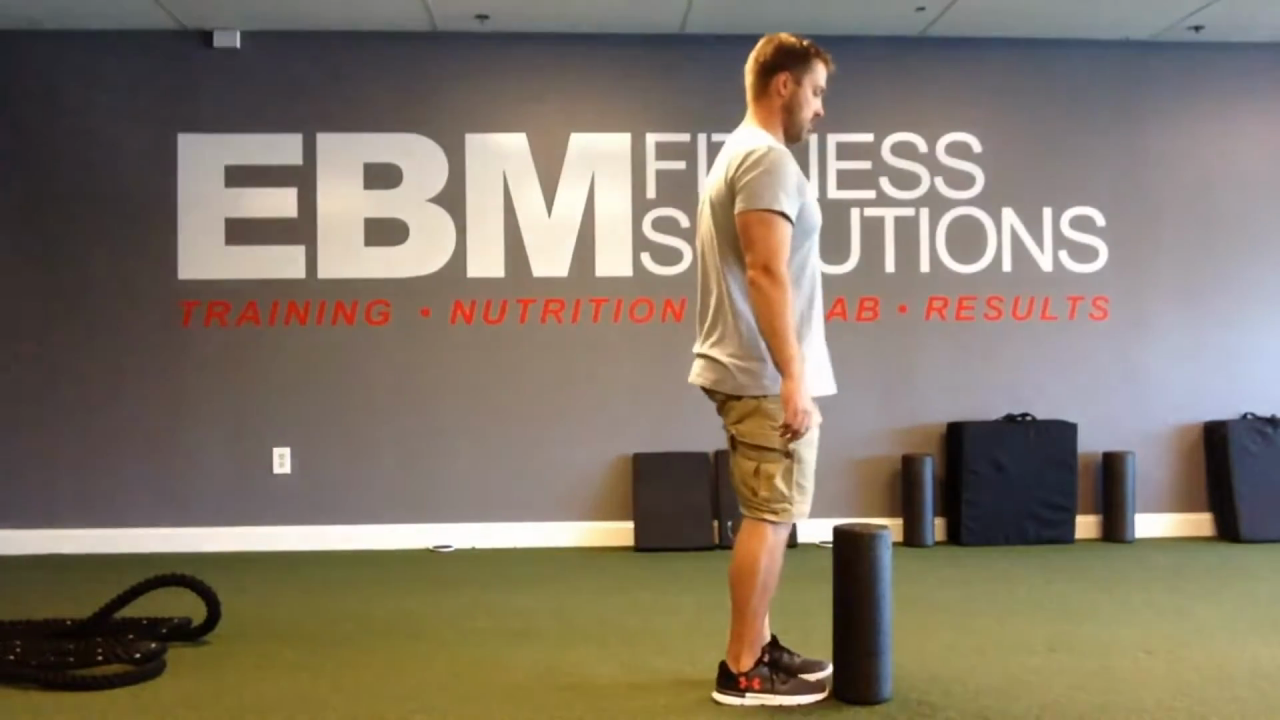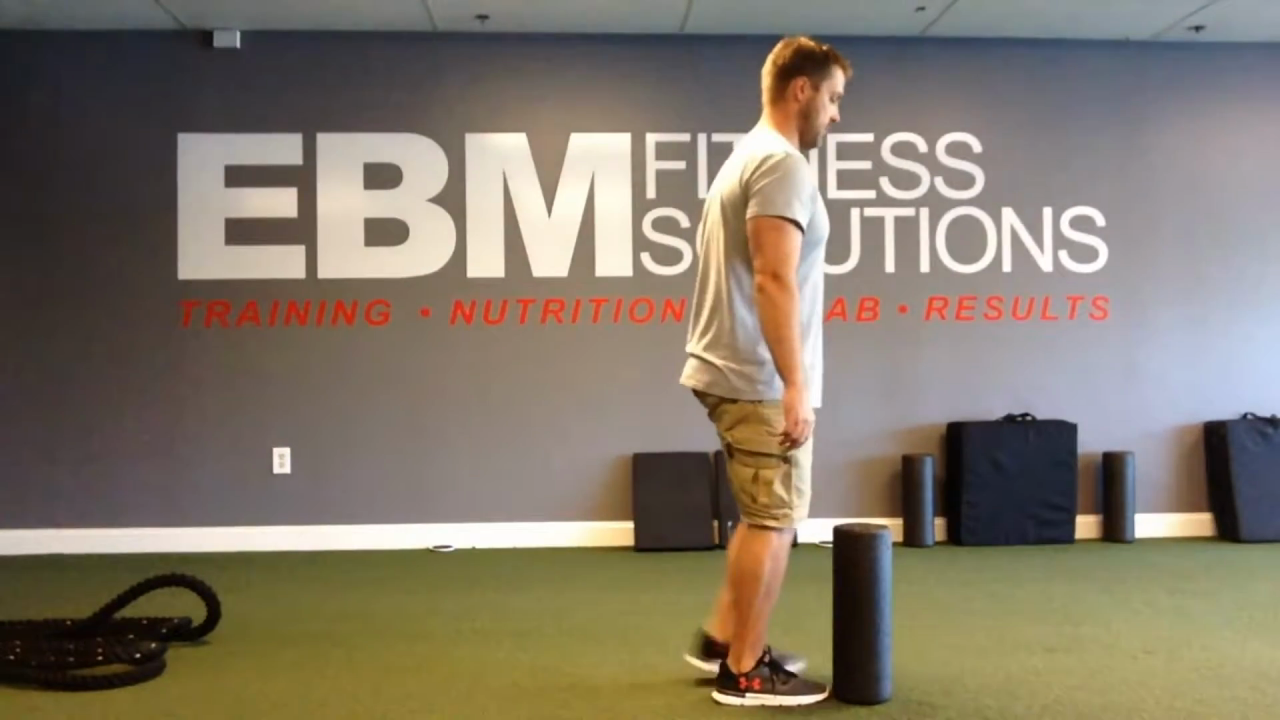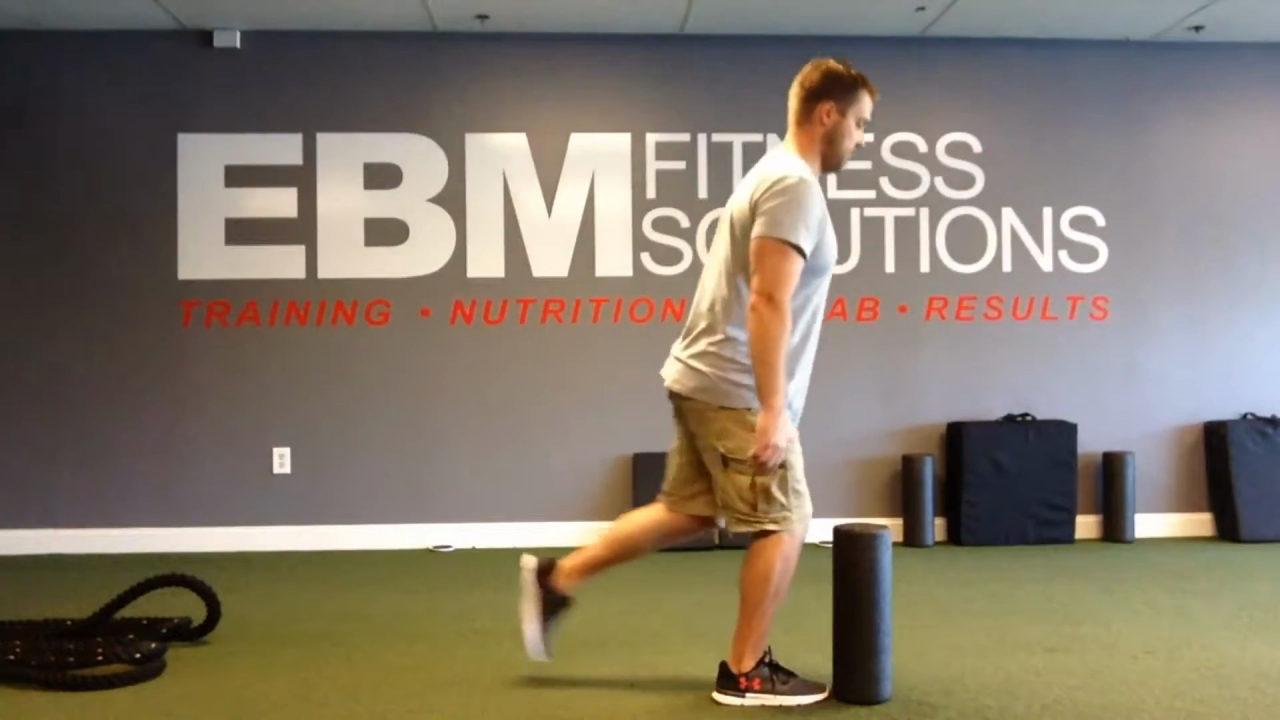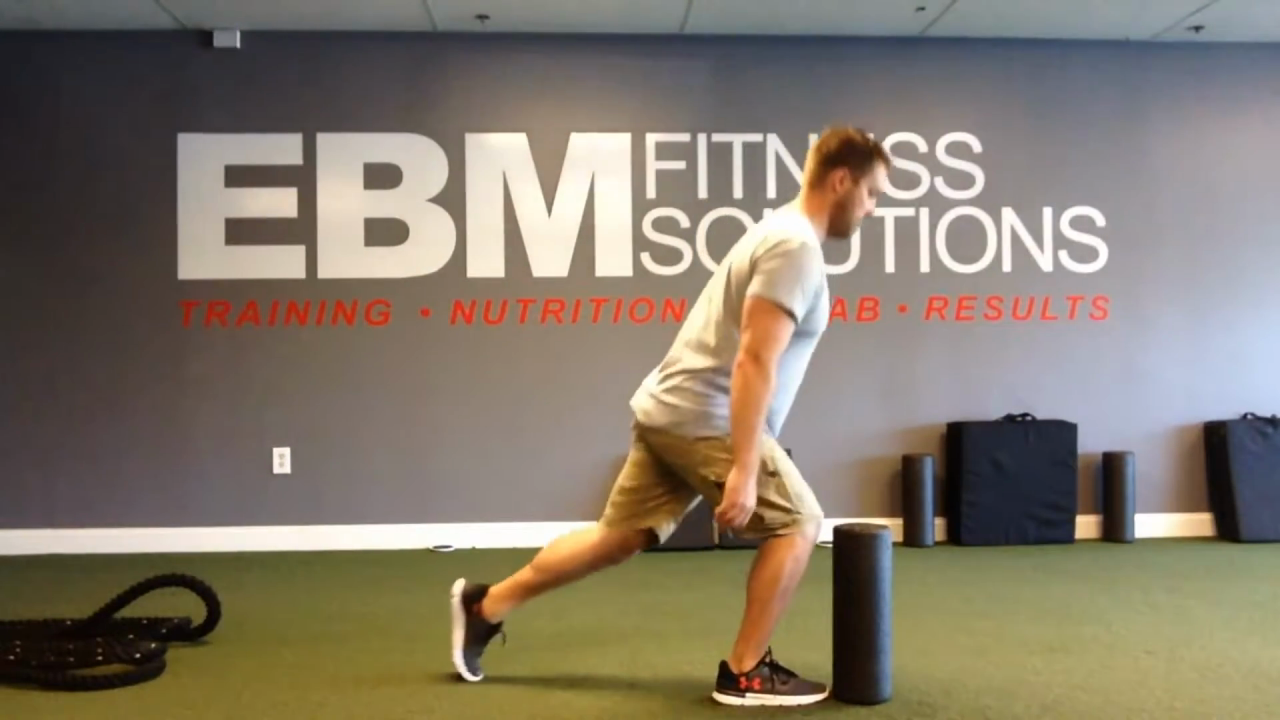
dt=0.3s
person 1, frame 1
left shoulder: (738, 154)
right shoulder: (766, 156)
right elbow: (765, 275)
right wrist: (792, 378)
left hip: (743, 369)
right hip: (763, 376)
left knee: (767, 514)
right knee: (771, 516)
left ankle: (758, 648)
right ankle: (742, 671)
person 1, frame 2
left shoulder: (749, 156)
right shoulder: (781, 163)
right elbow: (774, 282)
right wrist: (794, 387)
left hip: (735, 372)
right hip: (758, 380)
left knee: (764, 518)
right knee: (772, 521)
left ankle: (721, 638)
right ankle: (744, 671)
person 1, frame 3
left shoulder: (777, 175)
right shoulder: (794, 186)
right elbow: (767, 303)
left wrist: (764, 402)
right wrist: (772, 412)
left hip: (703, 374)
right hip: (729, 384)
left knee: (685, 513)
right knee: (781, 523)
left ankle: (553, 583)
right ankle: (744, 672)
person 1, frame 4
left shoulder: (781, 230)
right shoulder: (796, 248)
right elbow: (755, 362)
left wrist: (743, 455)
right wrist: (745, 471)
left hip: (672, 409)
right hip: (701, 416)
left knee: (616, 538)
right knee: (796, 525)
left ankle: (485, 609)
right ankle: (745, 672)
